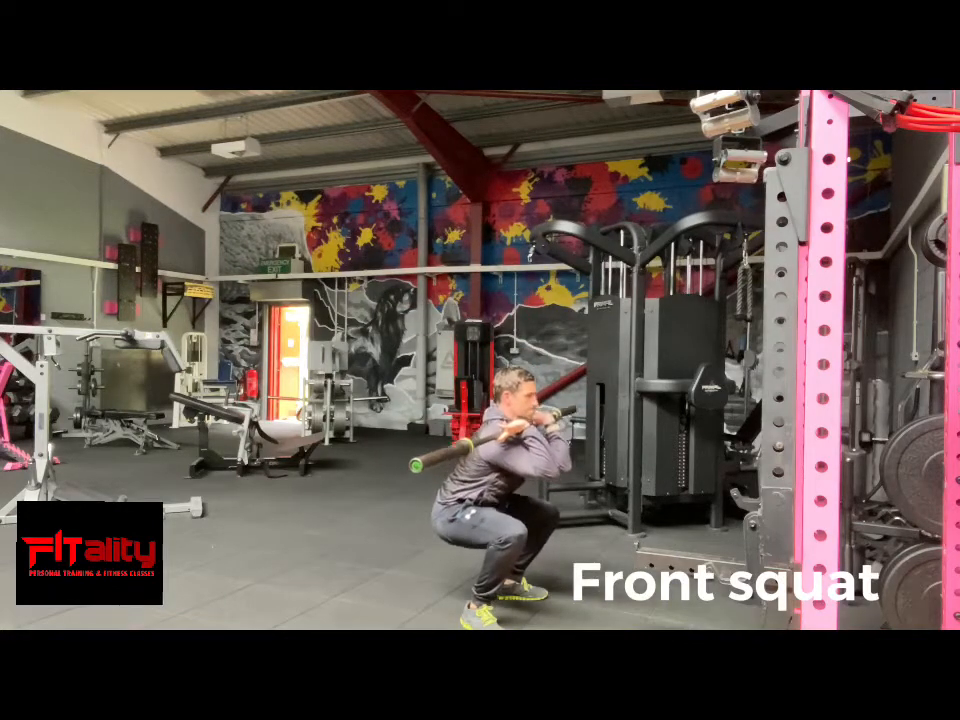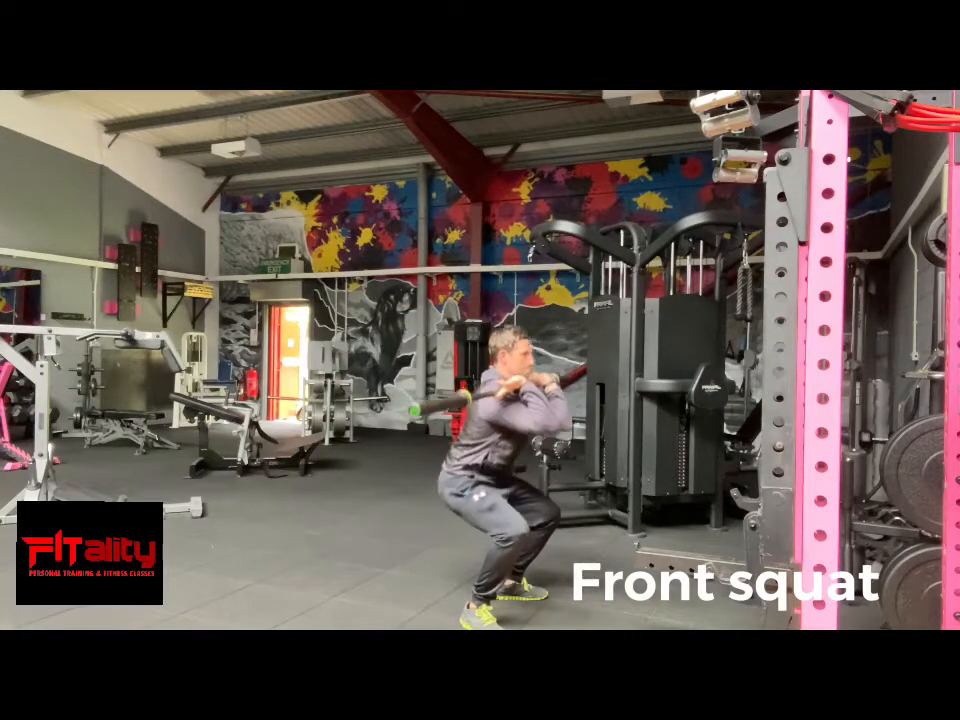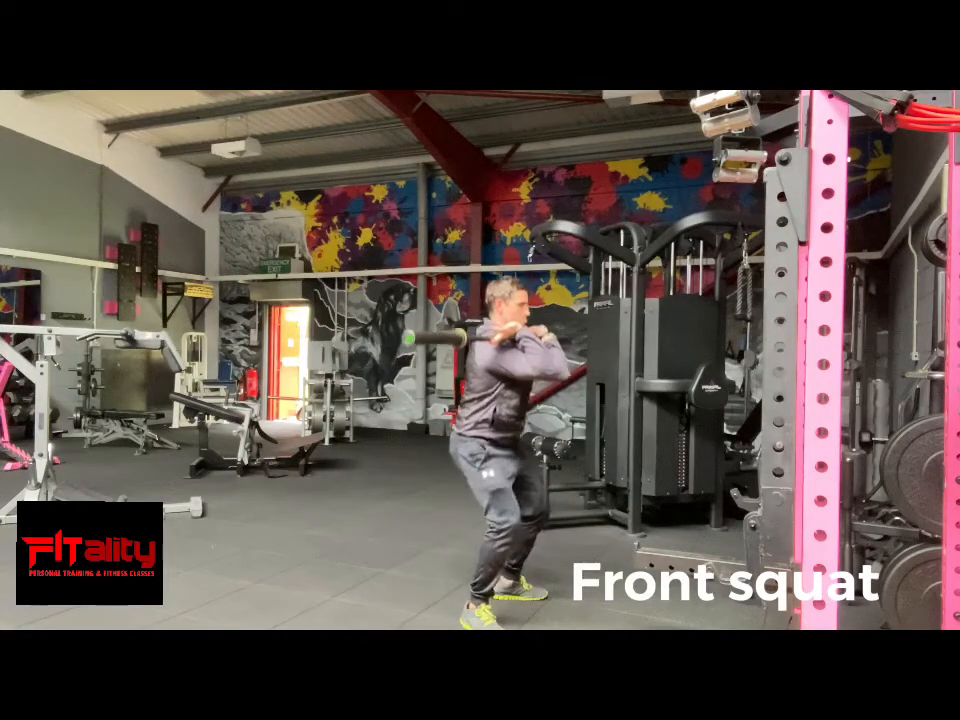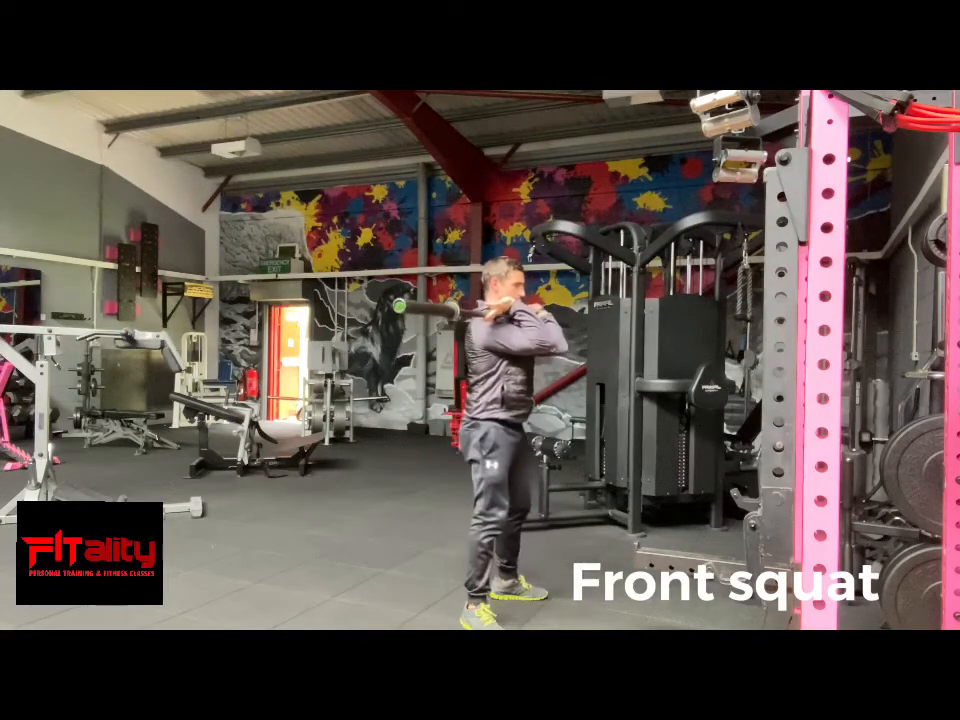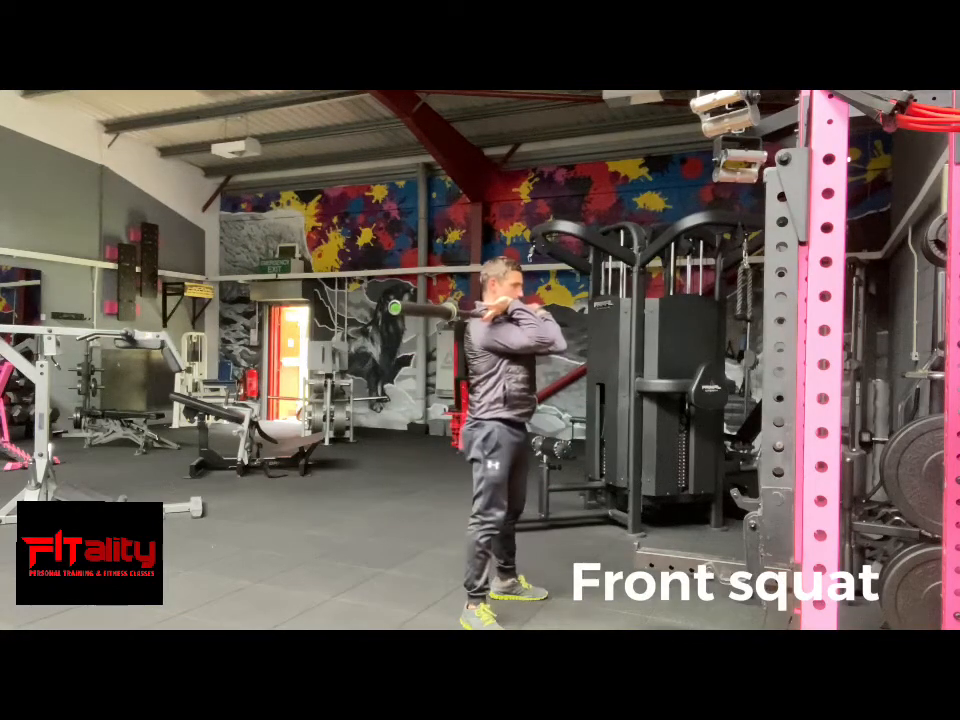
dt=0.3s
person 1, frame 1
left shoulder: (519, 429)
right shoulder: (497, 437)
left elbow: (562, 465)
right elbow: (545, 469)
left wrist: (552, 426)
right wrist: (530, 430)
left hip: (485, 504)
right hip: (454, 513)
left knee: (547, 515)
right knee: (513, 533)
left ankle: (510, 580)
right ankle: (477, 607)
person 1, frame 2
left shoulder: (517, 391)
right shoulder: (495, 397)
left elbow: (561, 423)
right elbow: (543, 424)
left wrist: (550, 387)
right wrist: (530, 386)
left hip: (497, 476)
right hip: (464, 481)
left knee: (547, 513)
right knee: (514, 531)
left ankle: (511, 580)
right ankle: (476, 607)
person 1, frame 3
left shoulder: (515, 342)
right shoulder: (491, 347)
left elbow: (560, 371)
right elbow: (541, 368)
left wrist: (546, 337)
right wrist: (525, 334)
left hip: (506, 443)
right hip: (477, 446)
left knee: (536, 509)
right knee: (507, 521)
left ankle: (509, 579)
right ankle: (476, 606)
person 1, frame 4
left shoulder: (510, 321)
right shoulder: (487, 325)
left elbow: (557, 345)
right elbow: (542, 343)
left wrist: (540, 313)
right wrist: (518, 308)
left hip: (512, 428)
right hip: (488, 429)
left knee: (517, 509)
right knee: (491, 514)
left ankle: (507, 579)
right ankle: (474, 605)
person 1, frame 5
left shoulder: (509, 321)
right shoulder: (486, 325)
left elbow: (556, 343)
right elbow: (542, 341)
left wrist: (537, 312)
right wrist: (516, 307)
left hip: (514, 428)
right hip: (492, 429)
left knee: (511, 511)
right knee: (488, 515)
left ankle: (506, 579)
right ankle: (474, 605)
